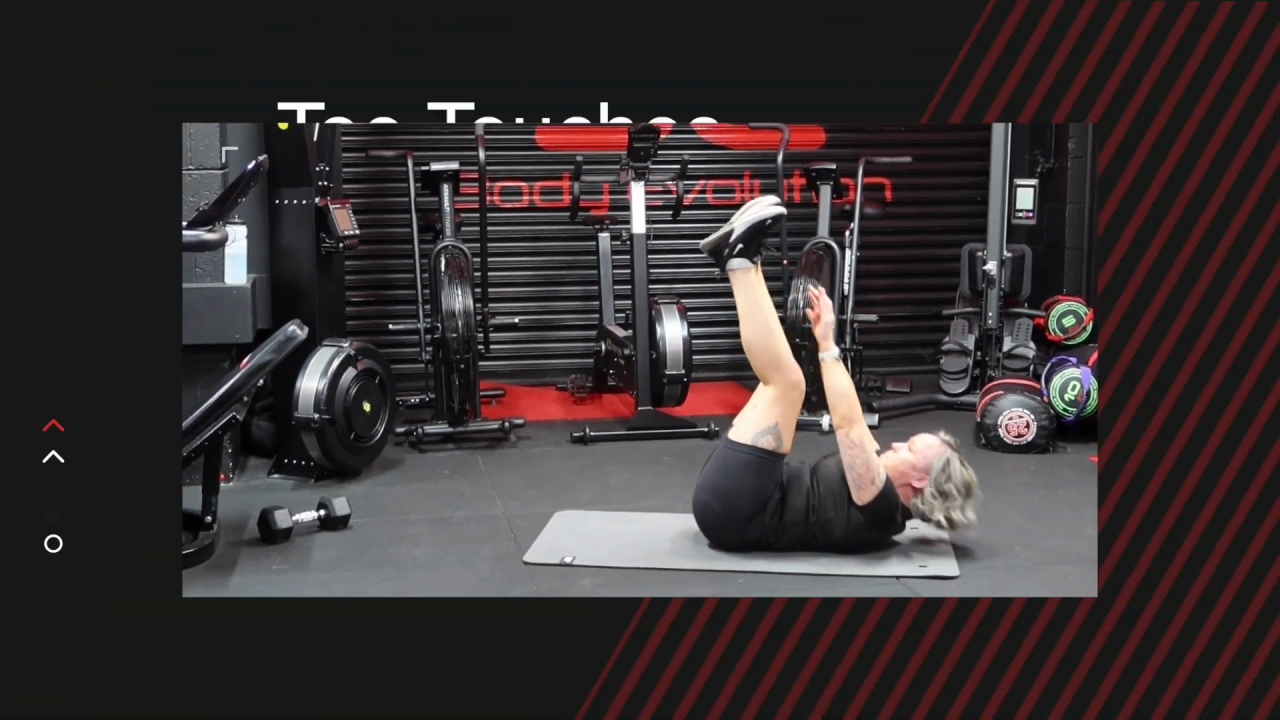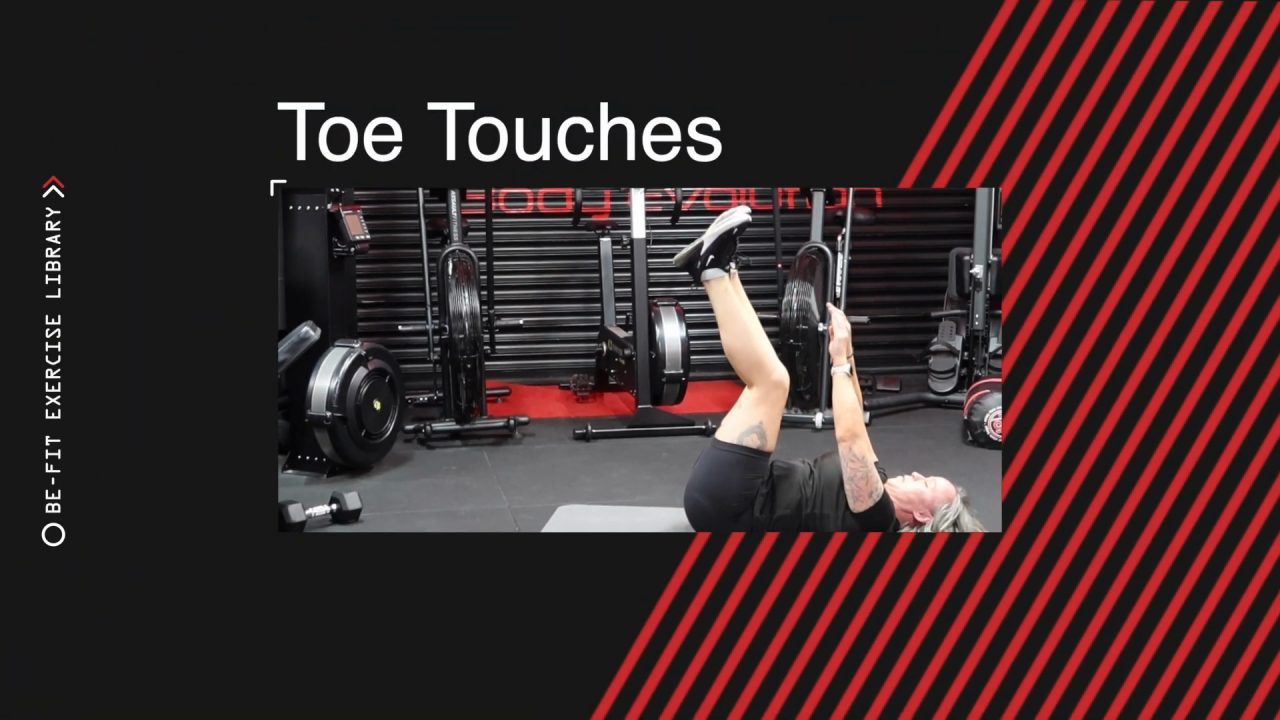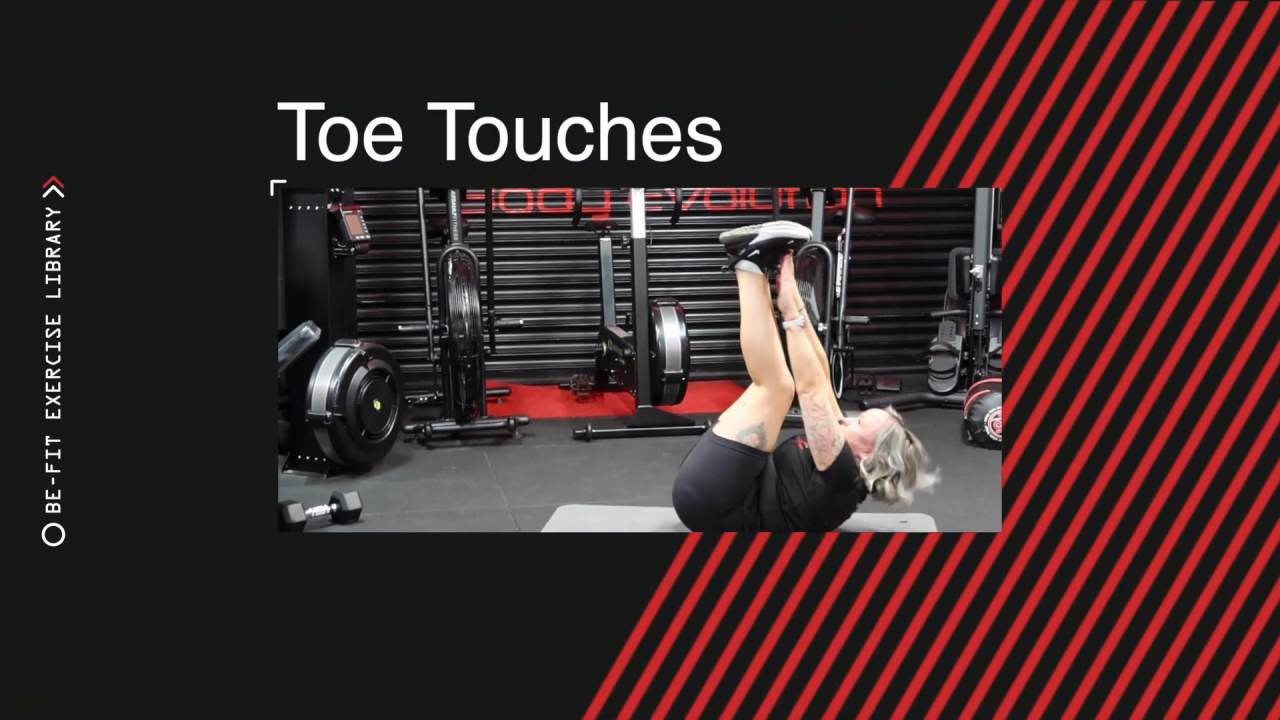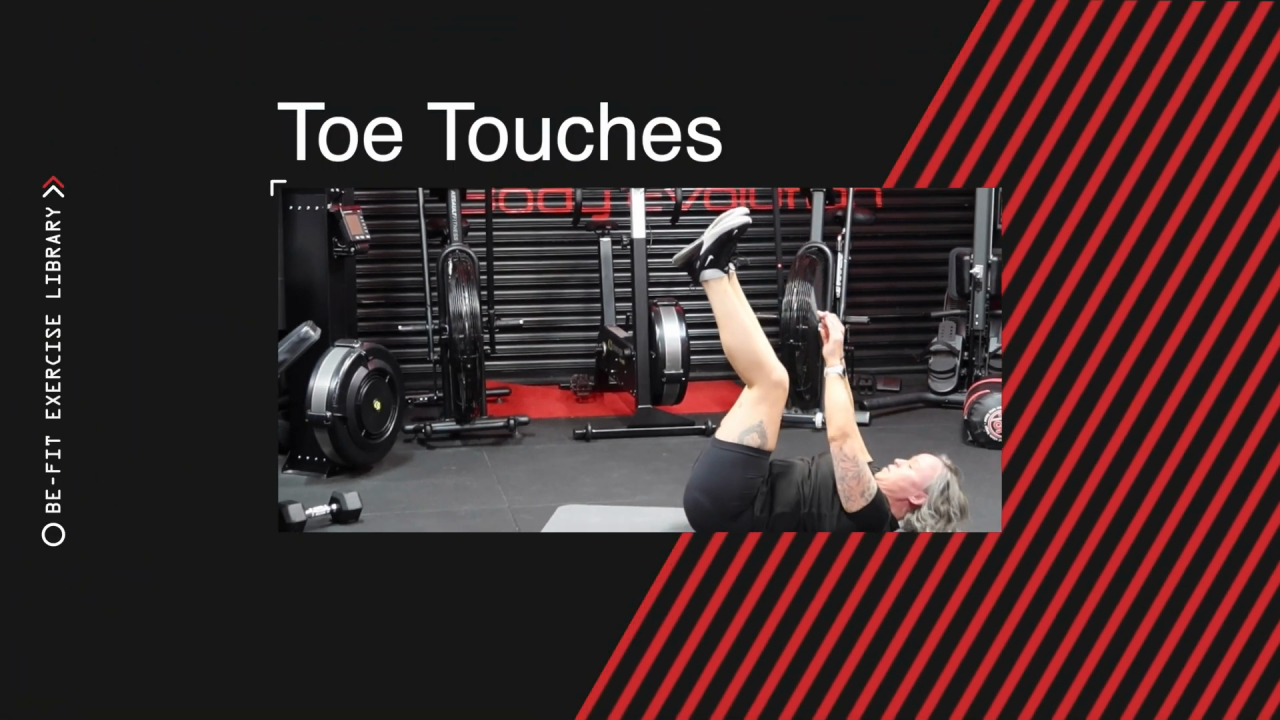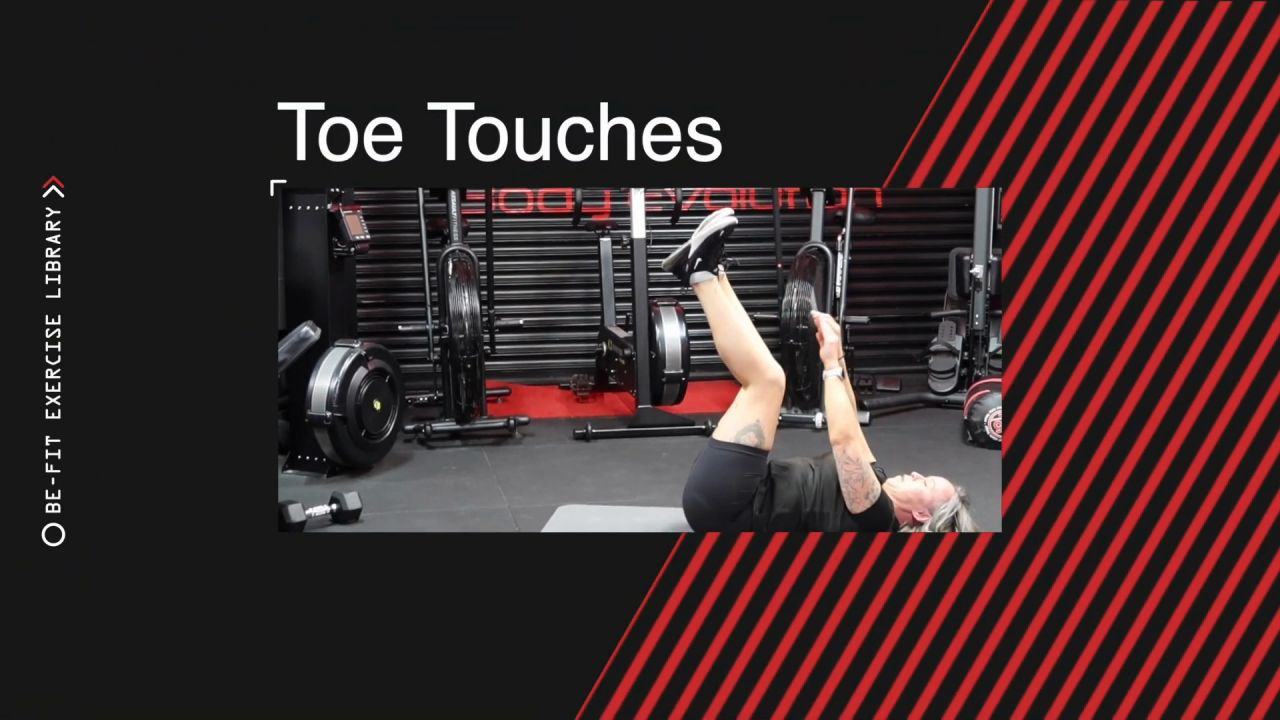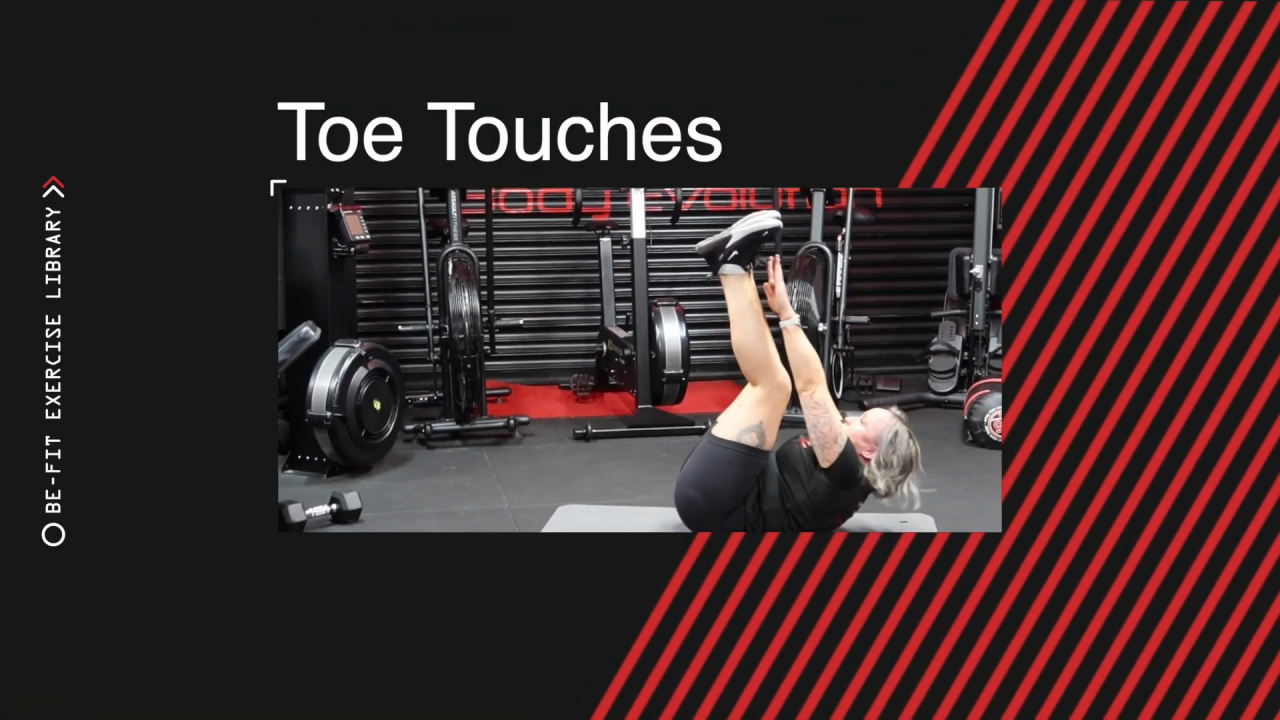
dt=0.7s
person 1, frame 1
left shoulder: (883, 508)
right shoulder: (884, 483)
left elbow: (847, 423)
right elbow: (852, 424)
left wrist: (828, 344)
right wrist: (825, 340)
left hip: (727, 509)
right hip: (731, 503)
left knee: (785, 382)
right knee: (783, 380)
left ankle: (741, 259)
right ankle: (743, 257)
person 1, frame 2
left shoulder: (877, 515)
right shoulder: (878, 488)
left elbow: (849, 435)
right elbow: (855, 427)
left wrist: (840, 362)
right wrist: (846, 354)
left hip: (722, 508)
right hip: (727, 500)
left knee: (770, 380)
right knee: (770, 378)
left ankle: (714, 270)
right ankle: (719, 269)
person 1, frame 3
left shoulder: (844, 477)
right shoulder: (838, 443)
left elbow: (811, 388)
right elbow: (818, 372)
left wrist: (791, 316)
right wrist: (796, 307)
left hip: (707, 501)
right hip: (712, 496)
left knee: (774, 386)
right knee: (776, 381)
left ankle: (752, 264)
right ankle: (751, 265)
person 1, frame 4
left shoulder: (873, 516)
right shoulder: (876, 487)
left elbow: (841, 435)
right elbow: (847, 429)
left wrist: (834, 364)
right wrist: (836, 356)
left hip: (720, 505)
right hip: (726, 502)
left knee: (770, 381)
right knee: (767, 378)
left ankle: (712, 270)
right ankle: (719, 269)
person 1, frame 5
left shoulder: (877, 516)
right shoulder: (878, 488)
left elbow: (843, 437)
right elbow: (849, 426)
left wrist: (832, 366)
right wrist: (837, 358)
left hip: (721, 506)
right hip: (726, 500)
left knee: (766, 379)
right knee: (765, 377)
left ankle: (702, 272)
right ankle: (708, 270)
person 1, frame 6
left shoulder: (847, 474)
right shoulder: (837, 453)
left elbow: (812, 385)
right elbow: (810, 382)
left wrist: (787, 314)
right wrist: (781, 310)
left hip: (709, 504)
right hip: (711, 495)
left knee: (773, 383)
right knee: (768, 378)
left ankle: (733, 262)
right ankle: (735, 263)
